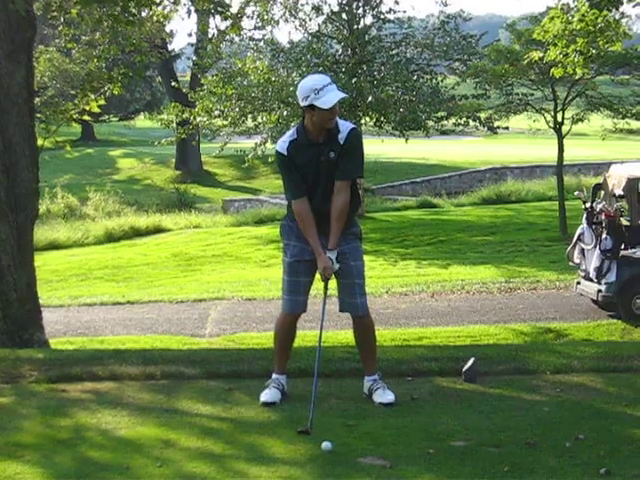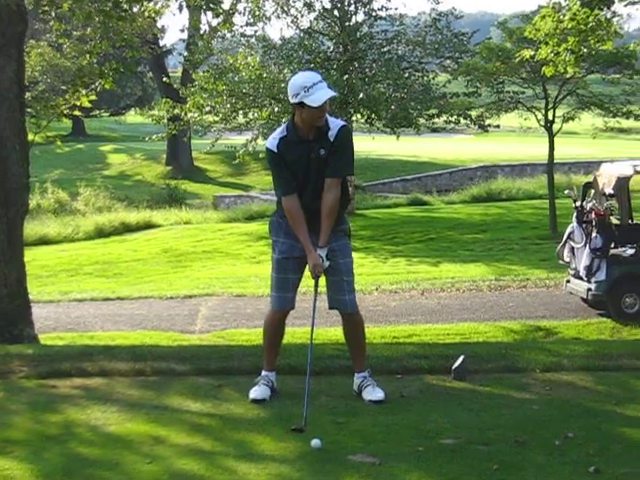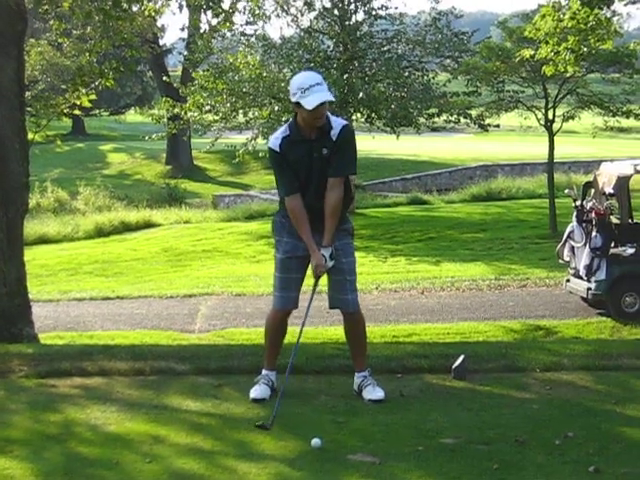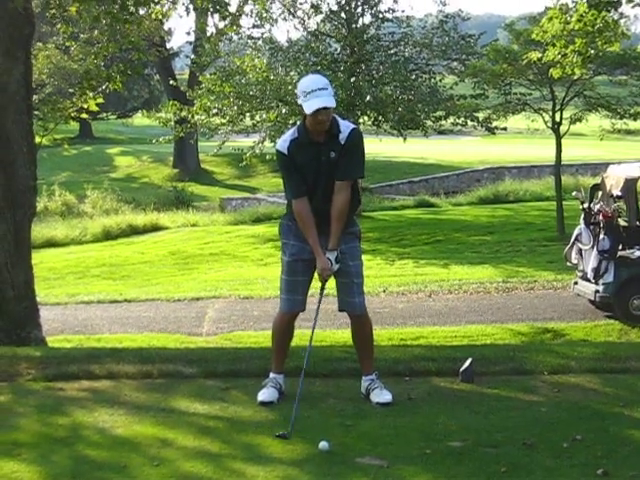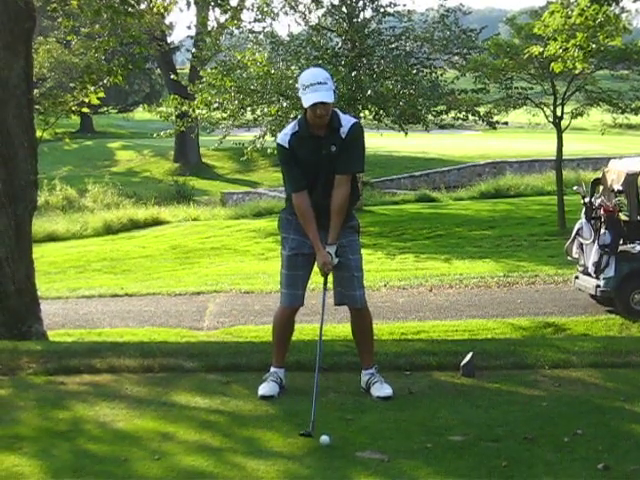
dt=0.2s
person 1, frame 1
left shoulder: (349, 135)
right shoulder: (286, 147)
left elbow: (341, 194)
right elbow: (299, 203)
left wrist: (333, 248)
right wrist: (318, 253)
left hip: (343, 231)
right hip: (300, 232)
left knee: (359, 309)
right knee: (290, 310)
left ankle: (372, 379)
right ankle: (278, 378)
person 1, frame 2
left shoulder: (339, 132)
right shoulder: (277, 144)
left elbow: (332, 191)
right elbow: (289, 200)
left wrist: (322, 245)
right wrist: (308, 250)
left hip: (333, 227)
right hip: (289, 229)
left knee: (348, 306)
right knee: (279, 307)
left ankle: (362, 376)
right ankle: (267, 375)
person 1, frame 3
left shoulder: (341, 131)
right shoulder: (279, 144)
left elbow: (335, 190)
right elbow: (292, 199)
left wrist: (327, 245)
right wrist: (312, 249)
left hip: (336, 227)
right hip: (292, 228)
left knee: (350, 306)
right knee: (281, 306)
left ankle: (362, 375)
right ankle: (268, 374)
person 1, frame 4
left shoulder: (350, 135)
right shoulder: (287, 146)
left elbow: (342, 193)
right elbow: (300, 202)
left wrist: (333, 248)
right wrist: (318, 253)
left hip: (343, 230)
right hip: (299, 230)
left knee: (357, 308)
right knee: (288, 309)
left ankle: (369, 378)
right ankle: (276, 377)
person 1, frame 5
left shoulder: (350, 129)
right shoulder: (288, 139)
left elbow: (342, 188)
right elbow: (299, 196)
left wrist: (332, 242)
right wrist: (317, 248)
left hip: (342, 224)
right hip: (299, 225)
left knee: (357, 302)
right knee: (289, 303)
left ankle: (369, 372)
right ankle: (276, 371)
